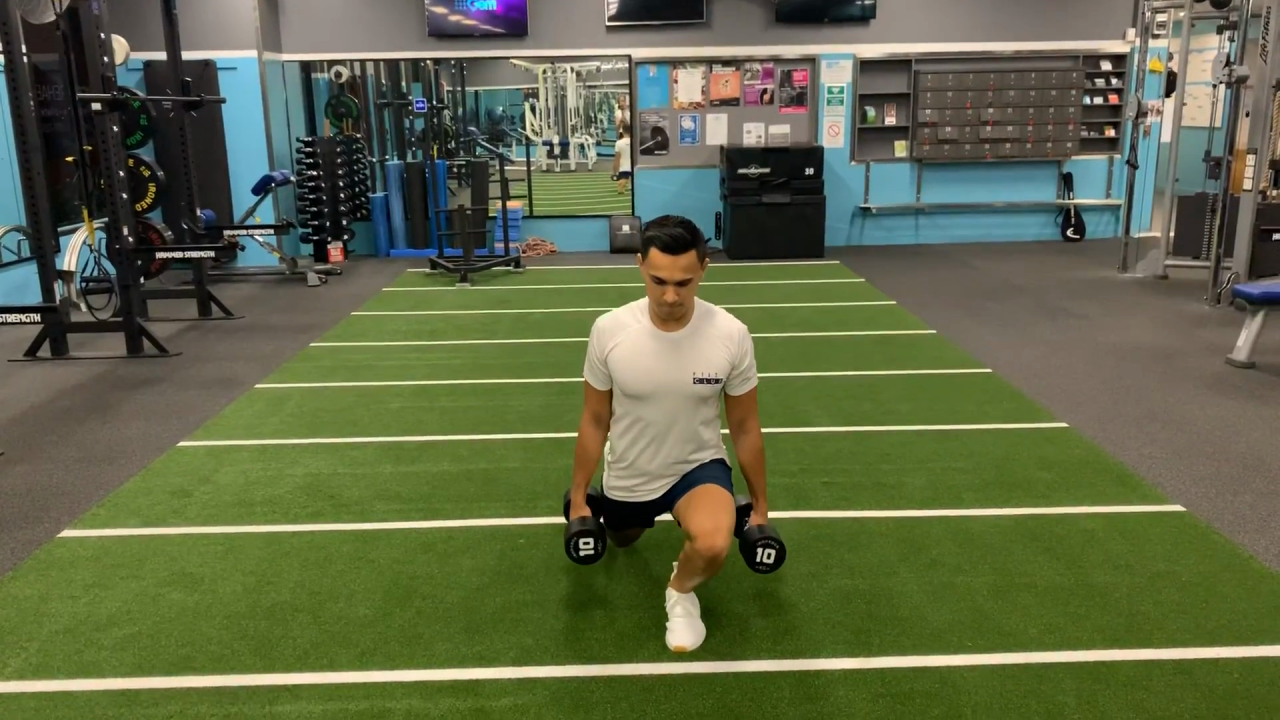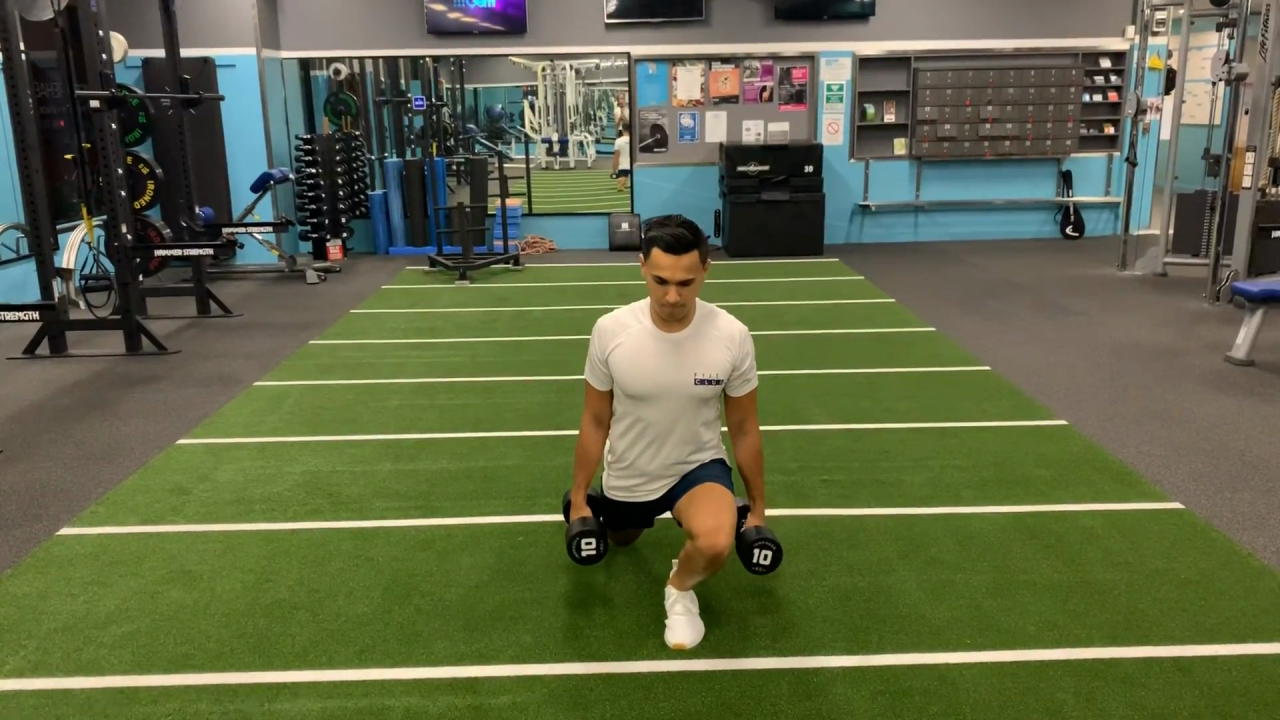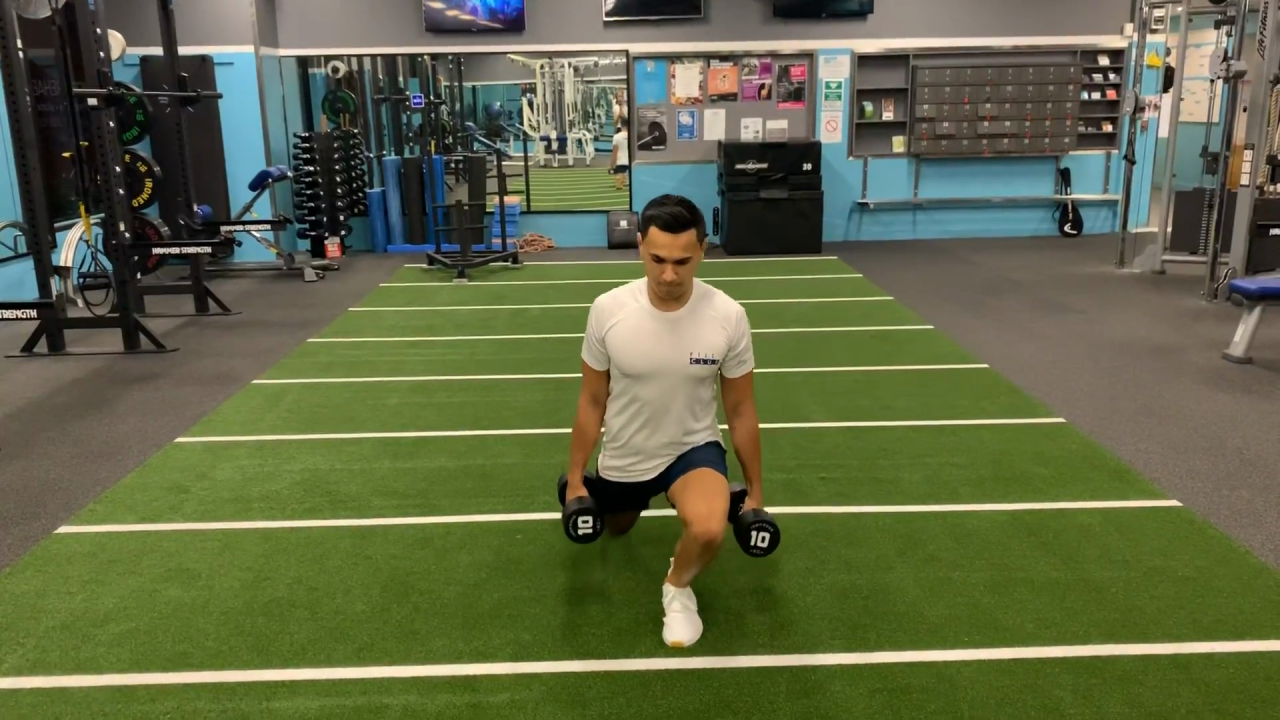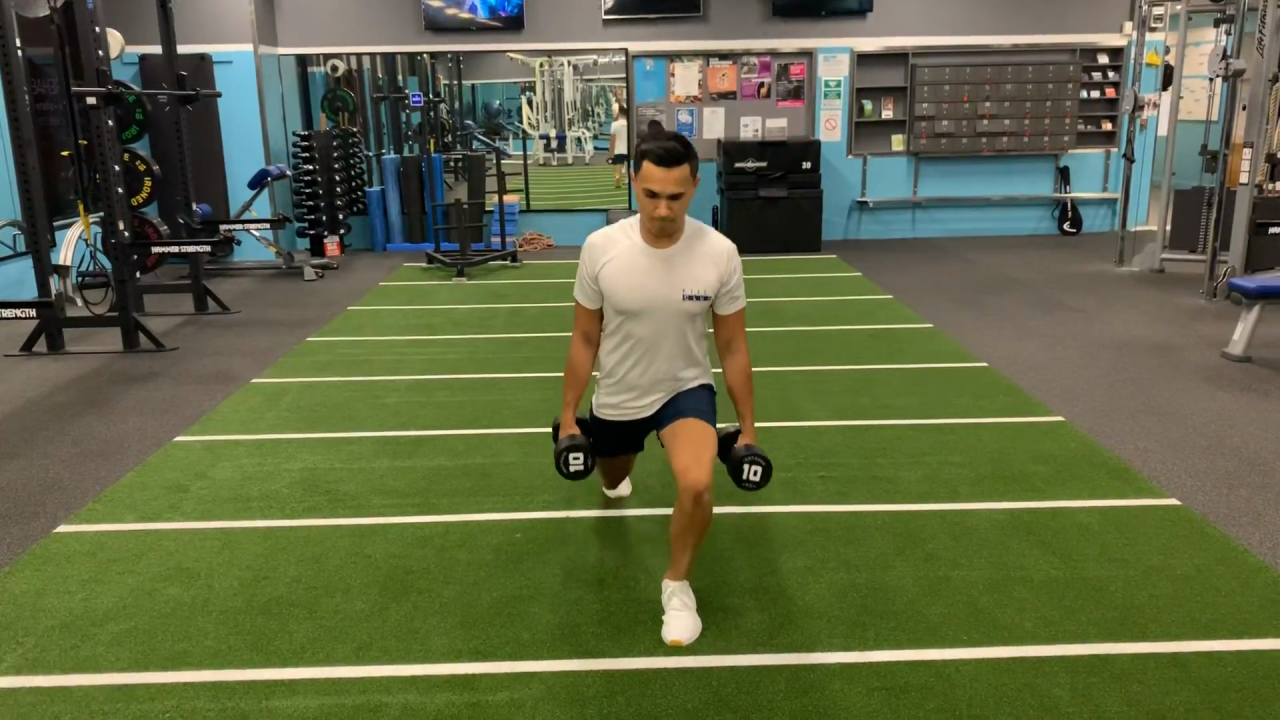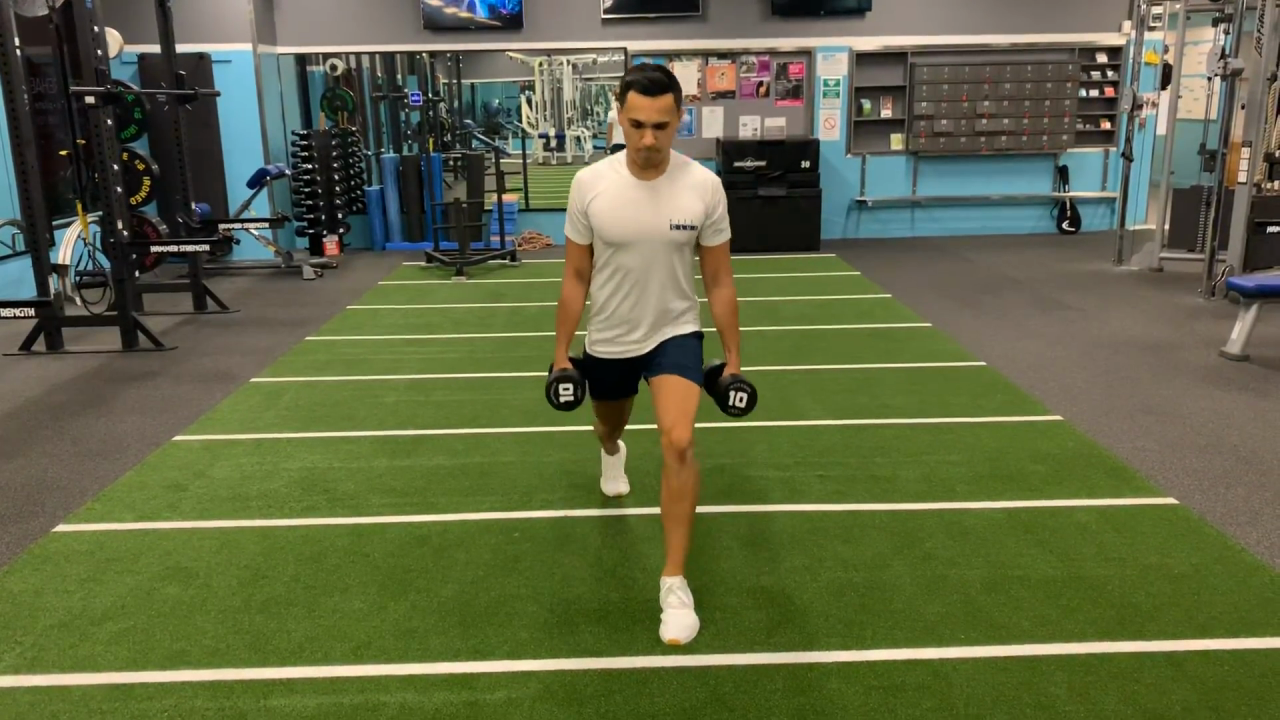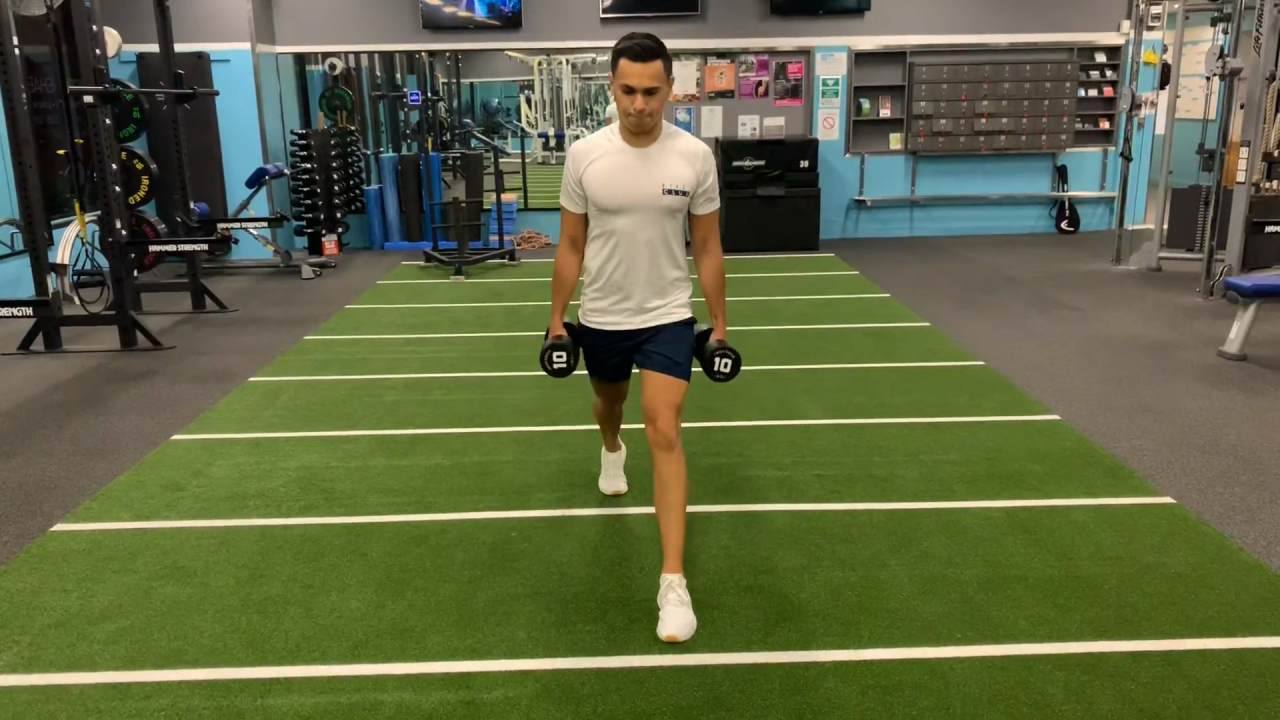
dt=0.3s
person 1, frame 1
left shoulder: (731, 335)
right shoulder: (609, 331)
left elbow: (745, 427)
right elbow: (595, 421)
left wrist: (760, 505)
right wrist: (578, 497)
left hip: (698, 466)
right hip: (628, 476)
left knee: (713, 545)
right knee: (622, 542)
left ankle: (681, 590)
right ankle: (640, 514)
person 1, frame 2
left shoulder: (732, 336)
right shoulder: (610, 331)
left elbow: (744, 429)
right elbow: (595, 421)
left wrist: (757, 506)
right wrist: (578, 497)
left hip: (699, 465)
right hip: (628, 476)
left knee: (716, 543)
right knee: (621, 541)
left ankle: (681, 588)
person 1, frame 3
left shoulder: (728, 316)
right shoulder: (608, 310)
left elbow: (741, 410)
right elbow: (592, 401)
left wrist: (755, 489)
right wrist: (575, 477)
left hip: (694, 447)
right hip: (624, 458)
left knee: (709, 528)
right knee: (615, 529)
left ankle: (678, 586)
right ankle: (633, 500)
person 1, frame 4
left shoulder: (719, 253)
right shoulder: (600, 248)
left elbow: (734, 347)
right elbow: (584, 340)
left wrist: (747, 426)
right wrist: (568, 415)
left hip: (687, 388)
right hip: (617, 398)
left knee: (696, 485)
right knee: (613, 477)
left ankle: (676, 583)
right ankle: (618, 472)
person 1, frame 5
left shoulder: (704, 186)
right shoulder: (590, 184)
left elbow: (719, 280)
right elbow: (576, 277)
left wrist: (733, 357)
right wrist: (560, 351)
left hip: (676, 333)
right hip: (608, 342)
left knee: (678, 443)
right knee: (609, 423)
left ankle: (674, 581)
right ankle: (613, 451)
person 1, frame 6
left shoulder: (694, 155)
right shoulder: (585, 153)
left elbow: (708, 248)
right elbow: (571, 245)
left wrist: (719, 323)
right wrist: (556, 318)
left hip: (668, 318)
right hip: (601, 318)
left knee: (664, 436)
right knee: (608, 403)
left ankle: (673, 580)
right ankle: (611, 450)
